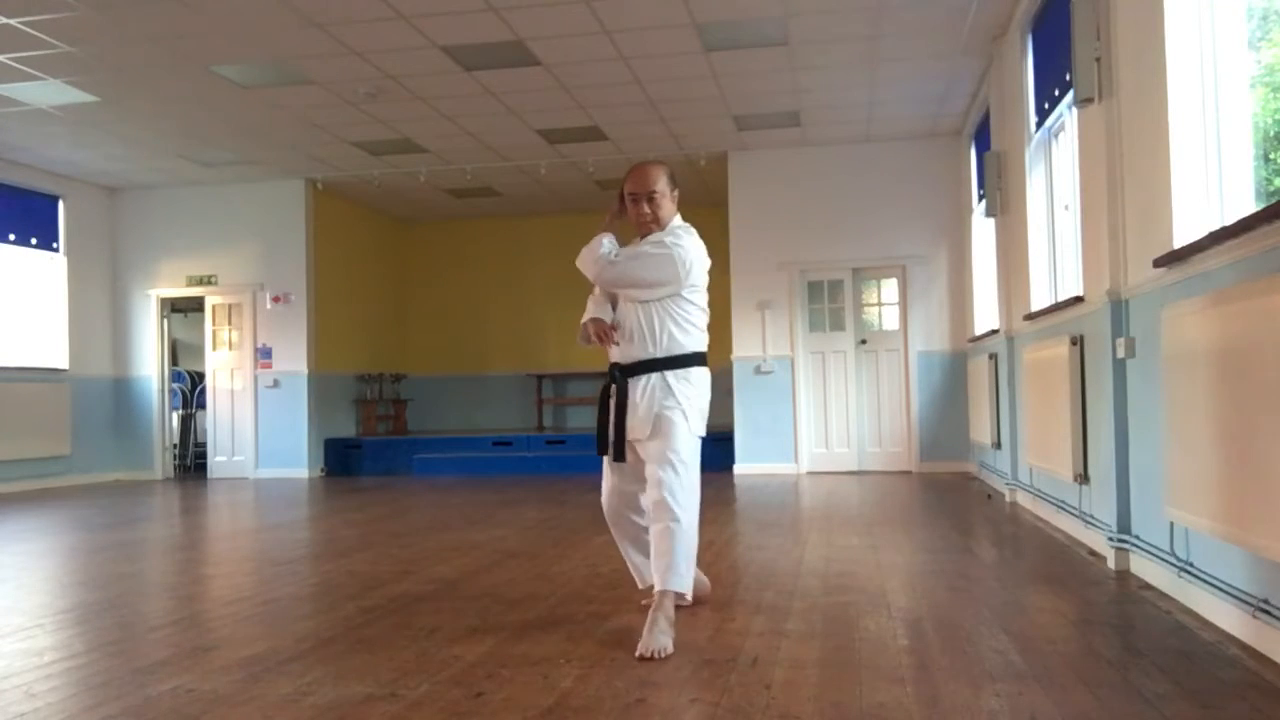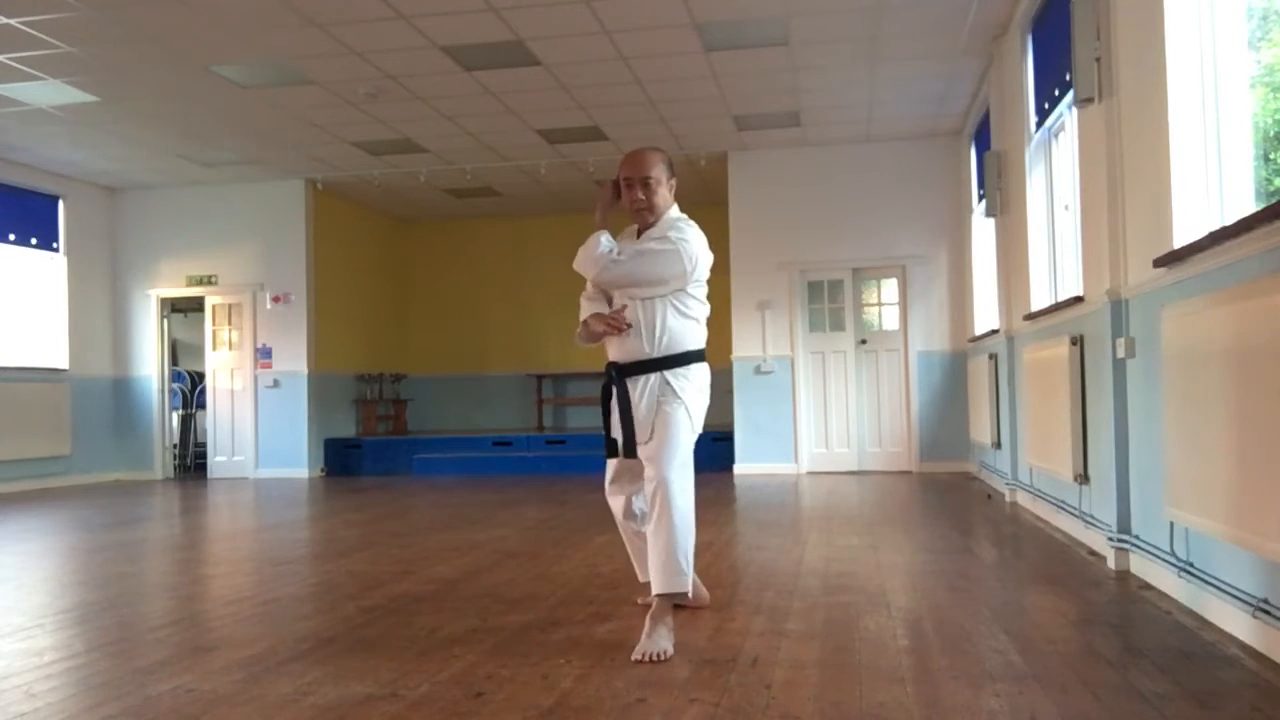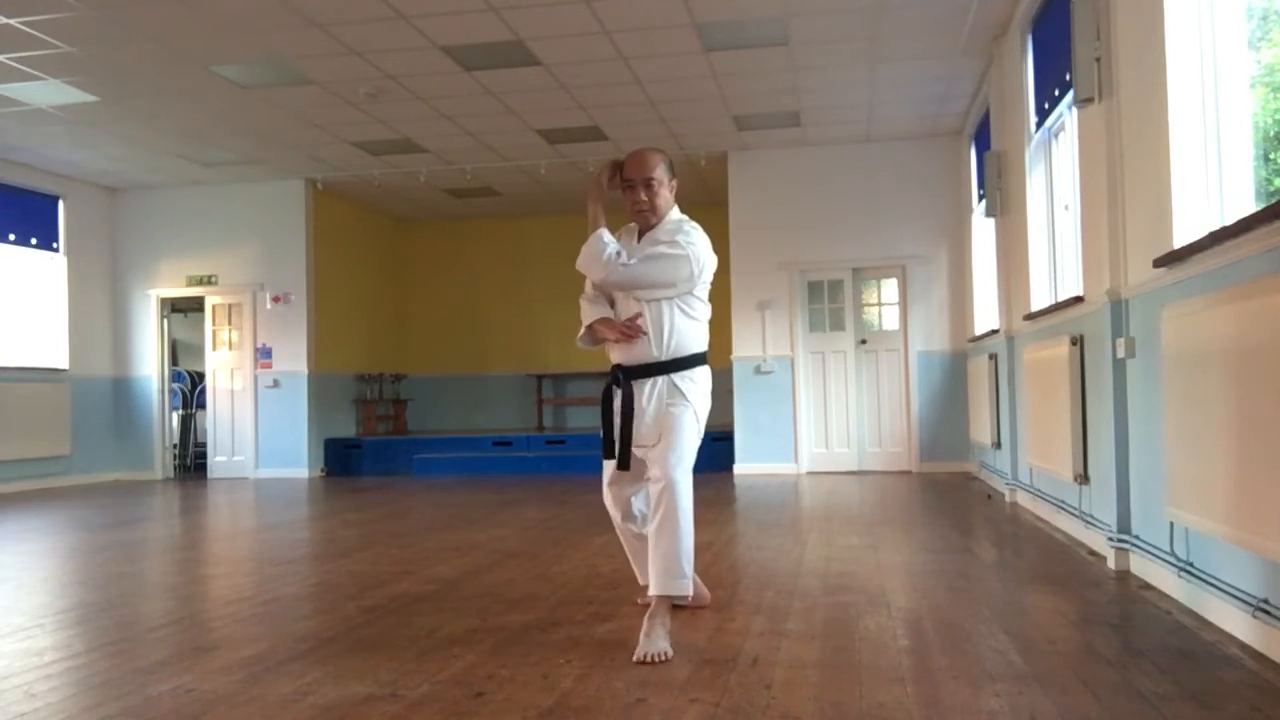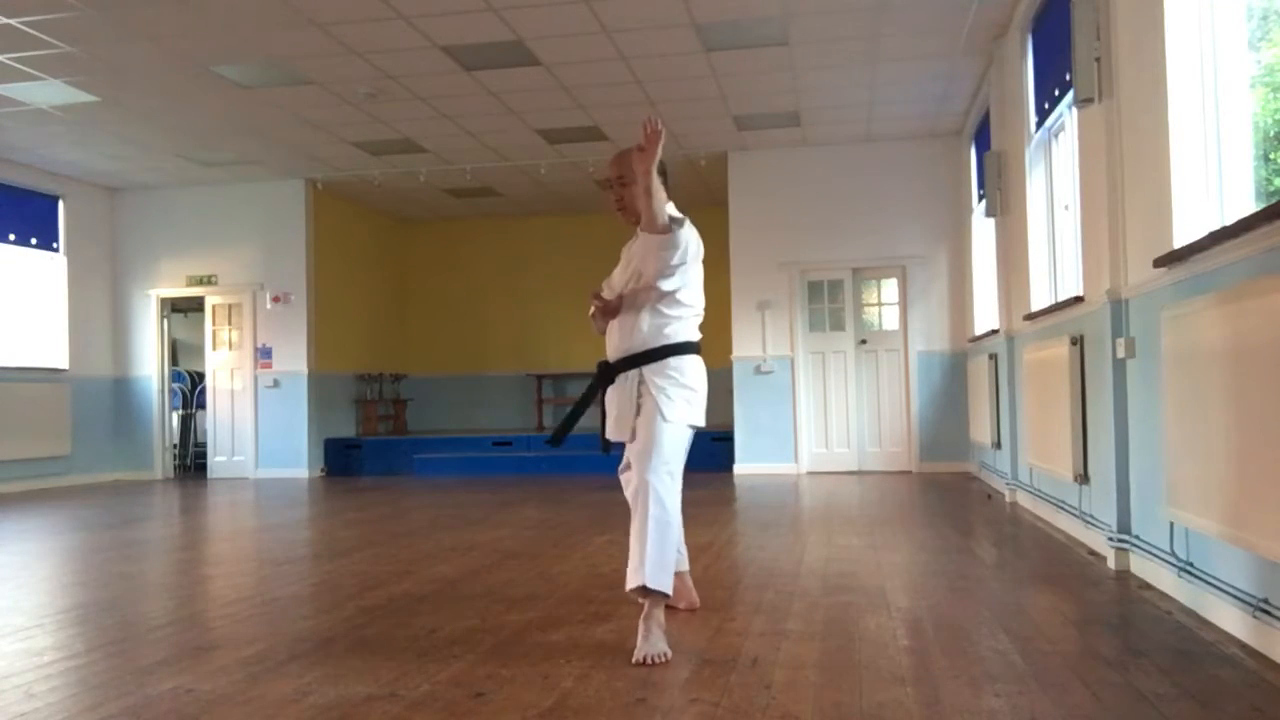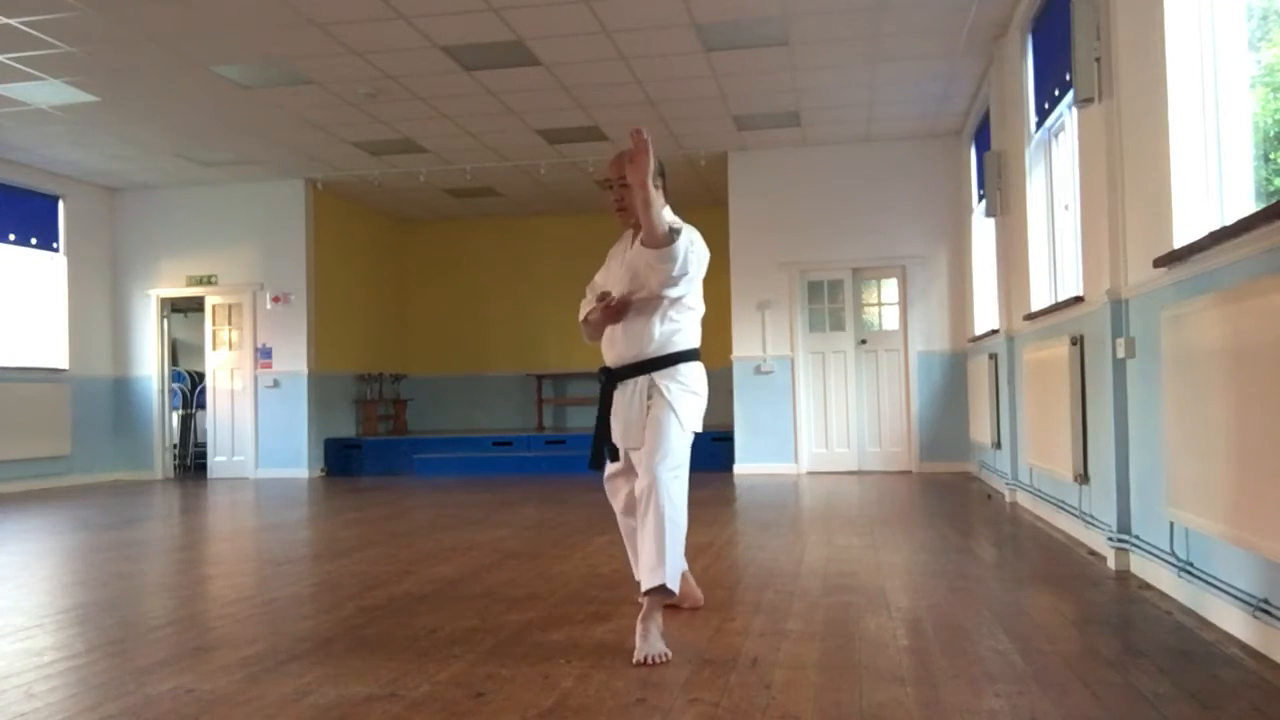
dt=0.5s
person 1, frame 1
left shoulder: (680, 248)
right shoulder: (635, 250)
left elbow: (599, 269)
right elbow: (603, 296)
left wrist: (608, 226)
right wrist: (595, 323)
left hip: (673, 386)
right hip: (628, 388)
left knee: (669, 491)
right knee: (620, 499)
left ankle: (663, 608)
right ankle: (685, 578)
person 1, frame 2
left shoulder: (683, 240)
right shoulder: (629, 241)
left elbow: (599, 270)
right elbow: (595, 292)
left wrist: (601, 218)
right wrist: (596, 320)
left hip: (672, 382)
right hip: (629, 385)
left knee: (666, 481)
right knee: (625, 491)
left ankle: (663, 611)
right ankle: (681, 584)
person 1, frame 3
left shoulder: (688, 243)
right shoulder: (625, 241)
left elbow: (606, 271)
right elbow: (594, 297)
left wrist: (594, 206)
right wrist: (604, 326)
left hip: (676, 385)
right hip: (629, 388)
left knee: (669, 482)
right knee: (622, 492)
left ankle: (660, 612)
right ankle: (681, 584)
person 1, frame 4
left shoulder: (676, 235)
right shoulder: (636, 246)
left elbow: (665, 253)
right elbow: (615, 302)
left wrist: (650, 174)
right wrist: (603, 309)
left hip: (668, 377)
right hip: (638, 380)
left knee: (652, 480)
right knee: (640, 481)
left ankle: (653, 613)
right ankle: (677, 583)
person 1, frame 5
left shoulder: (683, 238)
right shoulder: (619, 250)
left elbow: (667, 266)
right elbow: (591, 306)
left wrist: (646, 189)
right wrist: (599, 315)
left hip: (669, 381)
right hip: (627, 386)
left knee: (659, 480)
right knee: (625, 490)
left ankle: (652, 613)
right ankle: (676, 582)
